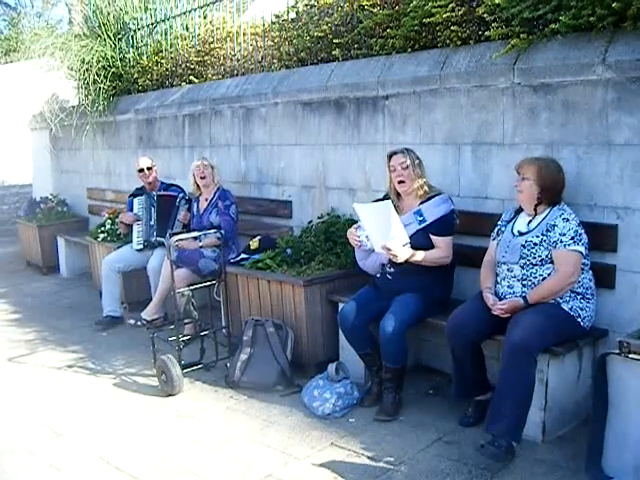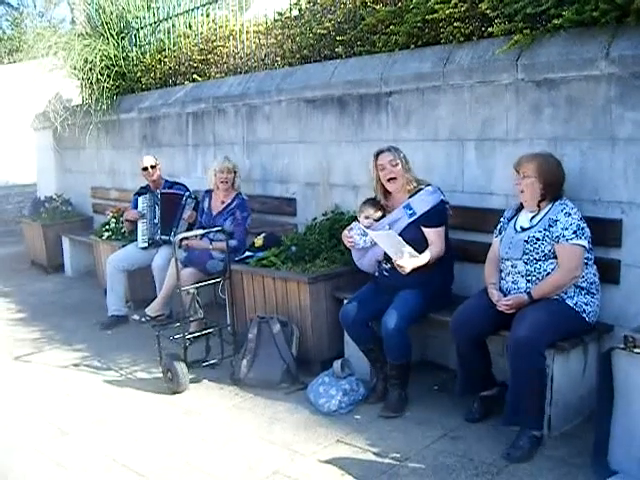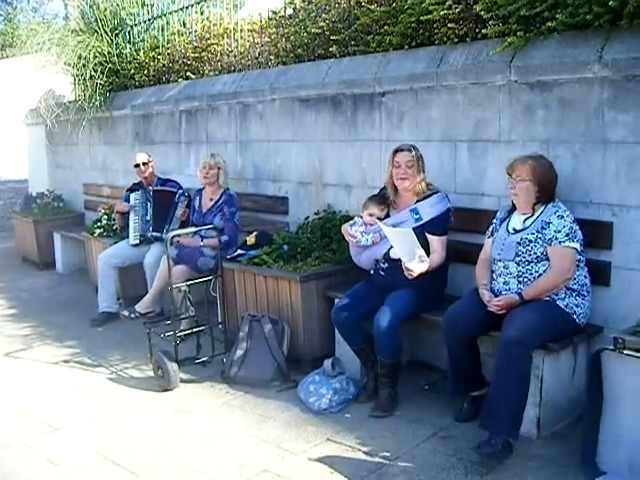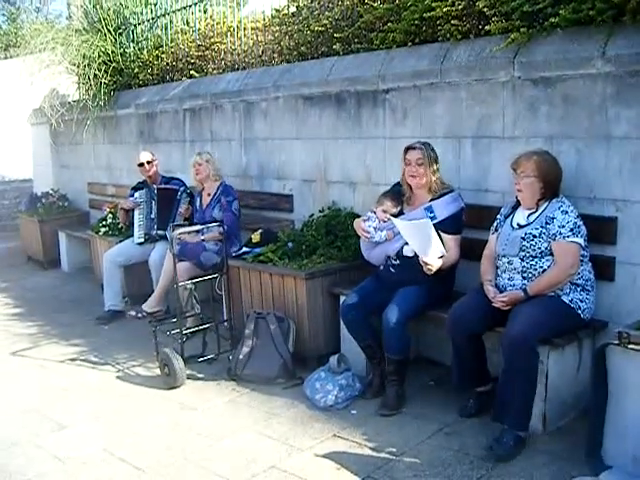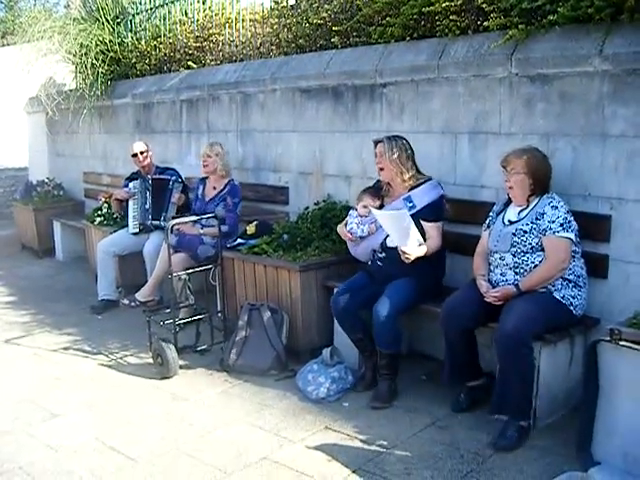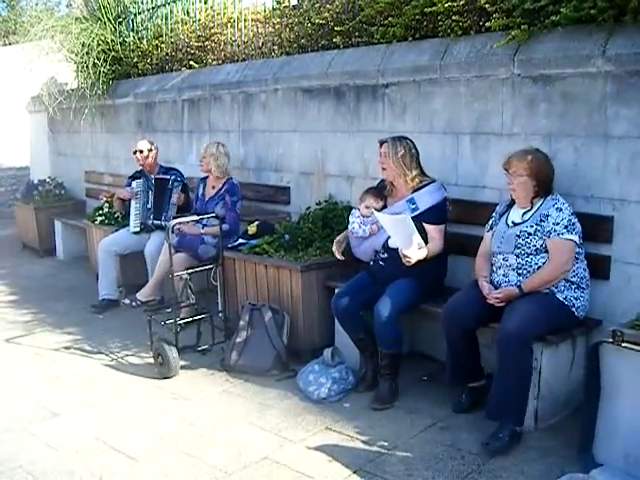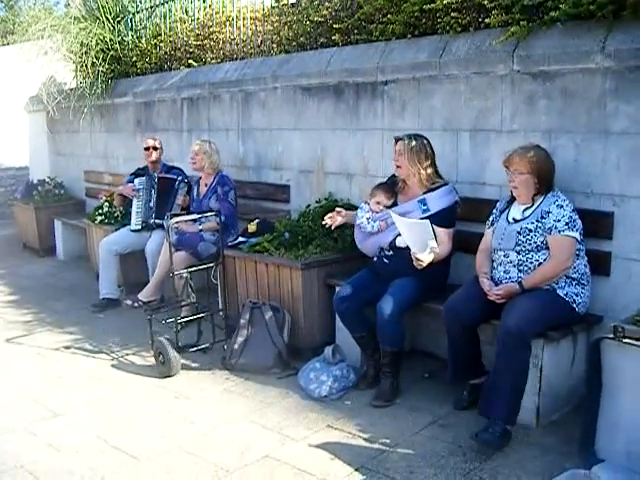
dt=0.7s
person 1, frame 1
left shoulder: (563, 221)
right shoulder: (509, 217)
left elbow: (567, 276)
right elbow: (489, 261)
left wrist: (523, 301)
right wrist: (488, 292)
left hip: (555, 305)
right hip: (504, 300)
left knee: (518, 343)
right knee: (458, 326)
left ankle: (504, 436)
right ankle: (481, 393)
person 1, frame 2
left shoulder: (565, 215)
right shoulder: (512, 214)
left elbow: (570, 271)
right elbow: (493, 258)
left wrist: (527, 297)
right wrist: (493, 289)
left hip: (561, 300)
right hip: (509, 295)
left knee: (524, 339)
right knee: (463, 321)
left ankle: (531, 428)
right ankle: (487, 390)
person 1, frame 3
left shoulder: (558, 218)
right shoulder: (504, 215)
left elbow: (562, 273)
right elbow: (484, 259)
left wrist: (518, 298)
right wrist: (484, 289)
left hip: (552, 301)
right hip: (500, 296)
left knee: (514, 339)
right knee: (454, 321)
left ankle: (502, 433)
right ankle: (476, 391)
person 1, frame 4
left shoulder: (562, 213)
right shoulder: (508, 211)
left elbow: (567, 268)
right elbow: (489, 254)
left wrist: (523, 293)
right wrist: (489, 285)
left hip: (557, 297)
right hip: (504, 292)
left knee: (518, 335)
right knee: (459, 317)
left ankle: (515, 428)
right ankle: (482, 387)
person 1, frame 5
left shoulder: (552, 208)
right shoulder: (500, 209)
left elbow: (558, 263)
right elbow: (481, 252)
left wrist: (516, 289)
right wrist: (482, 281)
left hip: (549, 292)
right hip: (499, 288)
left knee: (511, 330)
right knee: (452, 311)
left ankle: (518, 418)
right ankle: (474, 381)
person 1, frame 6
left shoulder: (557, 211)
right shoulder: (503, 209)
left elbow: (561, 265)
right elbow: (484, 252)
left wrist: (518, 290)
right wrist: (484, 281)
left hip: (552, 294)
right hip: (500, 289)
left knee: (513, 331)
right knee: (454, 312)
left ankle: (510, 423)
right ankle: (474, 382)
person 1, frame 7
left shoulder: (557, 207)
right shoulder: (504, 206)
left elbow: (562, 262)
right elbow: (484, 249)
left wrist: (518, 287)
right wrist: (485, 278)
left hip: (551, 290)
right hip: (500, 286)
left knee: (513, 328)
right knee: (455, 309)
left ankle: (501, 421)
right ankle: (475, 379)
person 2, frame 1
left shoulder: (436, 206)
right shoulder: (387, 203)
left elbow: (445, 255)
right elbow: (370, 237)
left wrist: (409, 254)
right wrist: (355, 234)
left hip: (423, 288)
right hip: (385, 283)
left knee: (390, 327)
right knee: (347, 317)
left ankle: (393, 392)
right ankle: (377, 379)
person 2, frame 2
left shoulder: (427, 198)
right shoulder: (381, 202)
left elbow: (438, 247)
left wrist: (415, 261)
right wrist: (350, 235)
left hip: (424, 282)
right hip: (386, 280)
left knee: (391, 323)
right knee: (349, 315)
left ankle: (398, 388)
right ankle: (382, 374)
person 2, frame 3
left shoulder: (433, 204)
right shoulder: (384, 197)
left elbow: (439, 252)
left wrist: (422, 267)
right wrist: (349, 228)
left hip: (418, 284)
right hip: (380, 279)
left knee: (384, 322)
right knee: (341, 314)
left ankle: (388, 388)
right ankle: (372, 373)
person 2, frame 4
left shoulder: (446, 203)
right shoulder: (397, 192)
left elbow: (453, 251)
left wrist: (438, 263)
right wrist: (360, 222)
left hip: (425, 280)
right hip: (388, 274)
left knee: (393, 317)
right knee: (349, 309)
left ankle: (395, 386)
right ankle: (379, 369)
person 2, frame 5
left shoulder: (426, 192)
right shoulder: (380, 189)
left elbow: (435, 240)
left wrist: (418, 251)
right wrist: (343, 226)
left hip: (416, 273)
right hip: (379, 269)
left knee: (383, 311)
right knee: (340, 302)
left ankle: (387, 379)
right ankle: (370, 362)
person 2, frame 6
left shoulder: (429, 193)
right shoulder: (383, 189)
left elbow: (437, 242)
left wrist: (420, 253)
right wrist: (343, 237)
left hip: (418, 274)
right hip: (381, 269)
left knee: (384, 311)
right knee: (341, 303)
left ankle: (388, 379)
right ankle: (371, 363)
person 2, frame 7
left shoulder: (439, 195)
right shoulder: (394, 184)
left elbow: (445, 244)
left wrist: (430, 257)
right wrist: (347, 216)
left hip: (419, 272)
right hip: (384, 266)
left knee: (387, 308)
right knee: (343, 299)
left ankle: (390, 377)
right ankle: (372, 360)
person 3, frame 1
left shoulder: (174, 191)
right shoulder: (135, 197)
right elbow: (125, 230)
left wrist: (187, 218)
right wrist: (122, 219)
left knee: (154, 266)
right knee: (109, 263)
right ankle: (113, 313)
person 3, frame 2
left shoulder: (178, 189)
right shoulder: (140, 195)
left elbow: (194, 212)
right elbow: (129, 228)
left wrist: (192, 216)
right wrist: (127, 216)
left knee: (159, 264)
right knee: (113, 262)
right ankle: (117, 312)
person 3, frame 3
left shoulder: (170, 186)
right shoulder: (133, 191)
left elbow: (187, 209)
right elbow: (121, 223)
left wrist: (185, 214)
right wrist: (118, 209)
left hip: (163, 240)
left knee: (151, 261)
right knee: (105, 259)
right ankle: (108, 309)
person 3, frame 4
left shoulder: (175, 184)
right shoulder: (137, 190)
left elbow: (193, 208)
right elbow: (124, 220)
left wrist: (188, 211)
right wrist: (122, 206)
left knee: (156, 259)
right knee: (110, 257)
right ankle: (114, 307)
person 3, frame 5
left shoulder: (169, 174)
right shoulder: (131, 180)
left elbow: (186, 201)
right elbow: (118, 210)
left wrist: (181, 201)
right wrist: (116, 196)
left hip: (163, 228)
left knee: (150, 250)
right knee: (104, 247)
right ankle: (108, 297)
person 3, frame 6
left shoulder: (173, 175)
right shoulder: (135, 179)
left elbow: (187, 203)
right elbow: (120, 208)
left wrist: (181, 200)
right wrist: (118, 195)
left hip: (164, 228)
left knee: (151, 250)
right knee: (105, 246)
right ankle: (109, 296)
person 3, frame 7
left shoulder: (175, 173)
right shoulder: (137, 176)
right elbow: (119, 203)
right wrist: (120, 190)
left knee: (152, 248)
right knee: (106, 245)
right ankle: (110, 295)
person 4, frame 1
left shoulder: (224, 196)
right shoulder: (196, 201)
left elbow: (227, 233)
left wrist: (198, 244)
right wrist: (187, 242)
left hip: (221, 254)
right hip: (201, 252)
left knee: (172, 256)
right knee: (179, 275)
left ankle: (154, 309)
right ankle: (189, 326)
person 4, frame 2
left shoulder: (240, 203)
right shoulder: (207, 196)
left elbow: (239, 243)
right elbow: (199, 227)
left wrist: (208, 245)
right wrist: (193, 240)
left hip: (226, 255)
right hip: (205, 251)
left knee: (180, 257)
right knee: (187, 274)
left ankle: (159, 306)
person 4, frame 3
left shoulder: (228, 198)
right shoulder: (197, 195)
left elbow: (229, 239)
right elbow: (193, 227)
left wrist: (199, 243)
right wrist: (185, 237)
left hip: (218, 254)
right hip: (197, 250)
left knee: (171, 255)
right knee: (177, 271)
left ankle: (149, 303)
person 4, frame 4
left shoulder: (226, 191)
right shoulder: (199, 196)
left elbow: (229, 228)
right elbow: (197, 227)
left wrist: (200, 238)
right wrist: (189, 236)
left hip: (223, 249)
right hip: (203, 247)
left knee: (174, 251)
right knee: (182, 268)
left ankle: (156, 302)
person 4, frame 5
left shoulder: (232, 188)
right shoulder: (201, 184)
left elbow: (231, 228)
right elbow: (194, 214)
left wrist: (198, 231)
right wrist: (186, 226)
left hip: (217, 242)
right hip: (196, 238)
left knee: (171, 242)
right knee: (177, 258)
left ankle: (149, 291)
person 4, frame 6
left shoulder: (230, 187)
right shoulder: (202, 183)
left elbow: (232, 227)
left wrist: (200, 230)
right wrist: (188, 225)
left hip: (218, 241)
right hip: (199, 237)
left knee: (172, 242)
right knee: (178, 259)
left ankle: (150, 291)
person 4, frame 7
left shoulder: (222, 181)
right shoulder: (196, 184)
left elbow: (227, 219)
left wrist: (197, 228)
right wrist: (185, 224)
left hip: (218, 238)
right hip: (199, 236)
left knee: (171, 241)
right knee: (178, 257)
left ankle: (151, 292)
